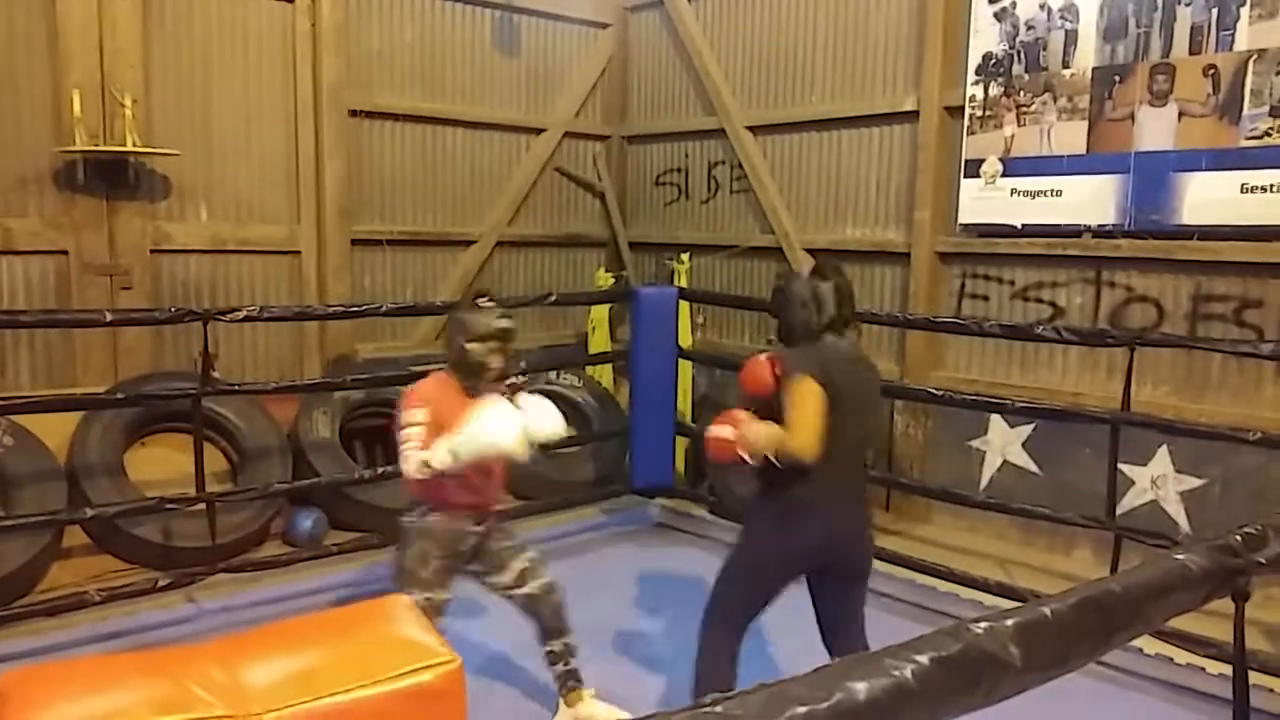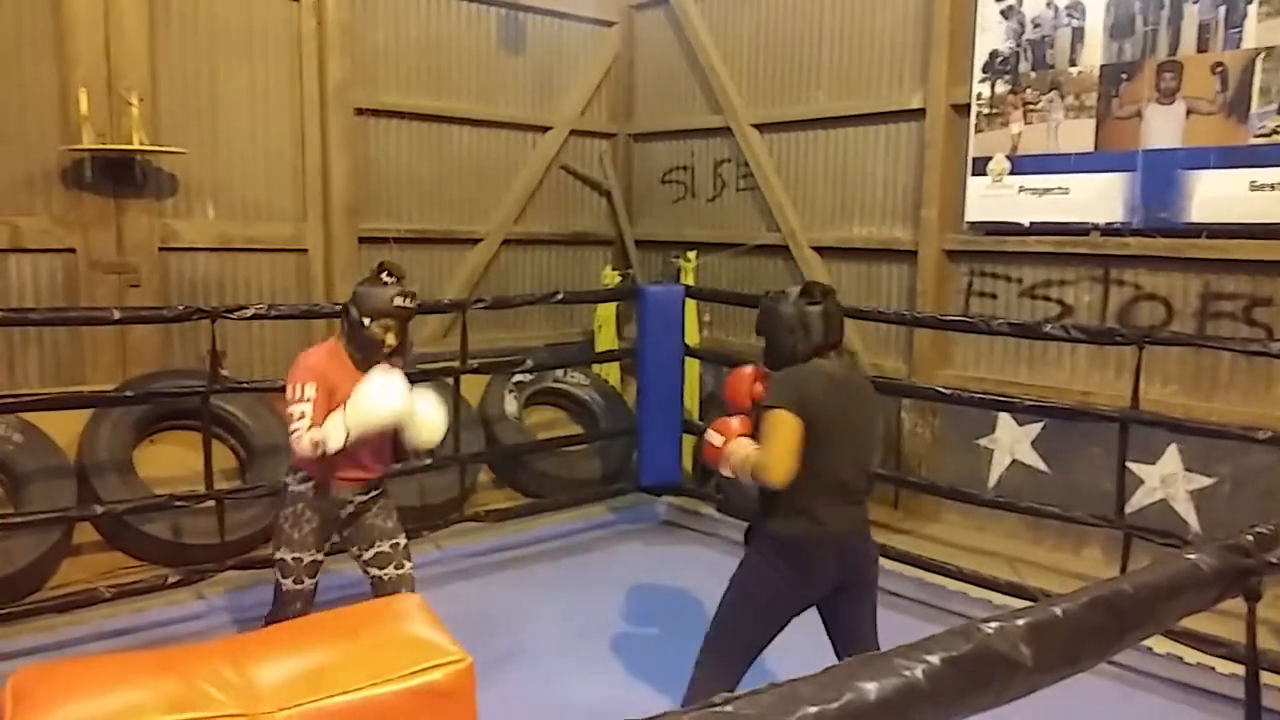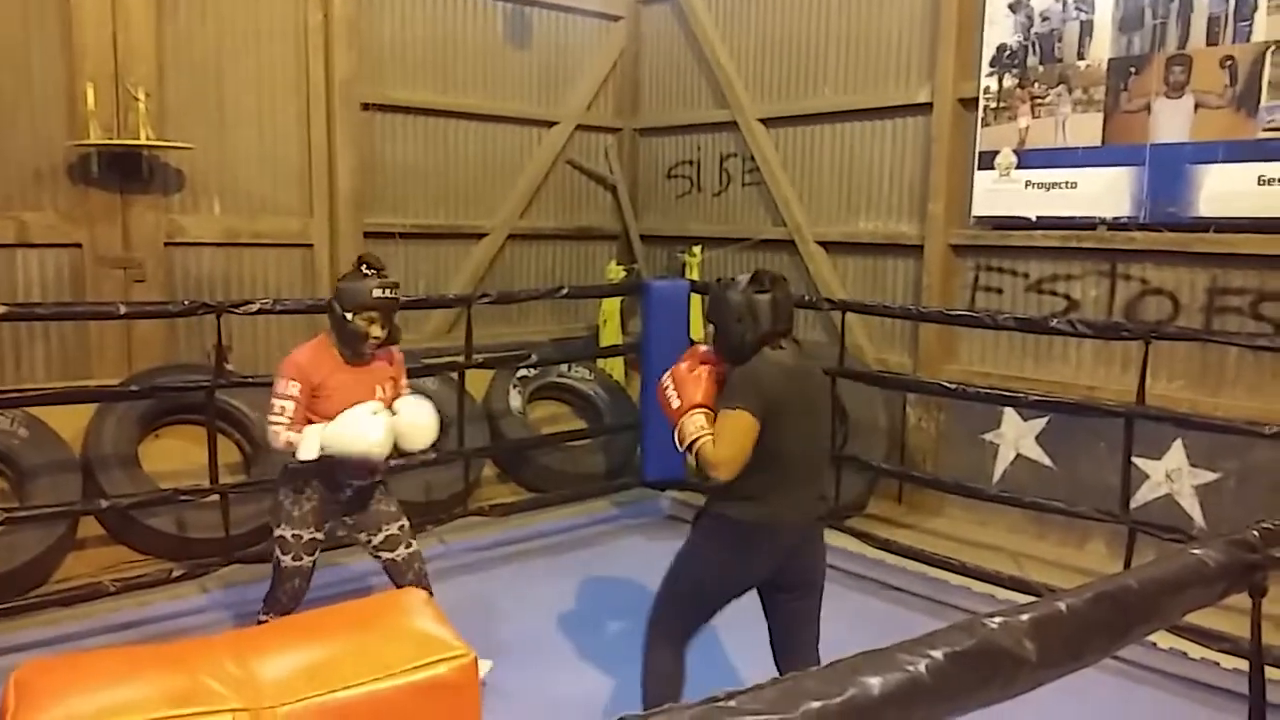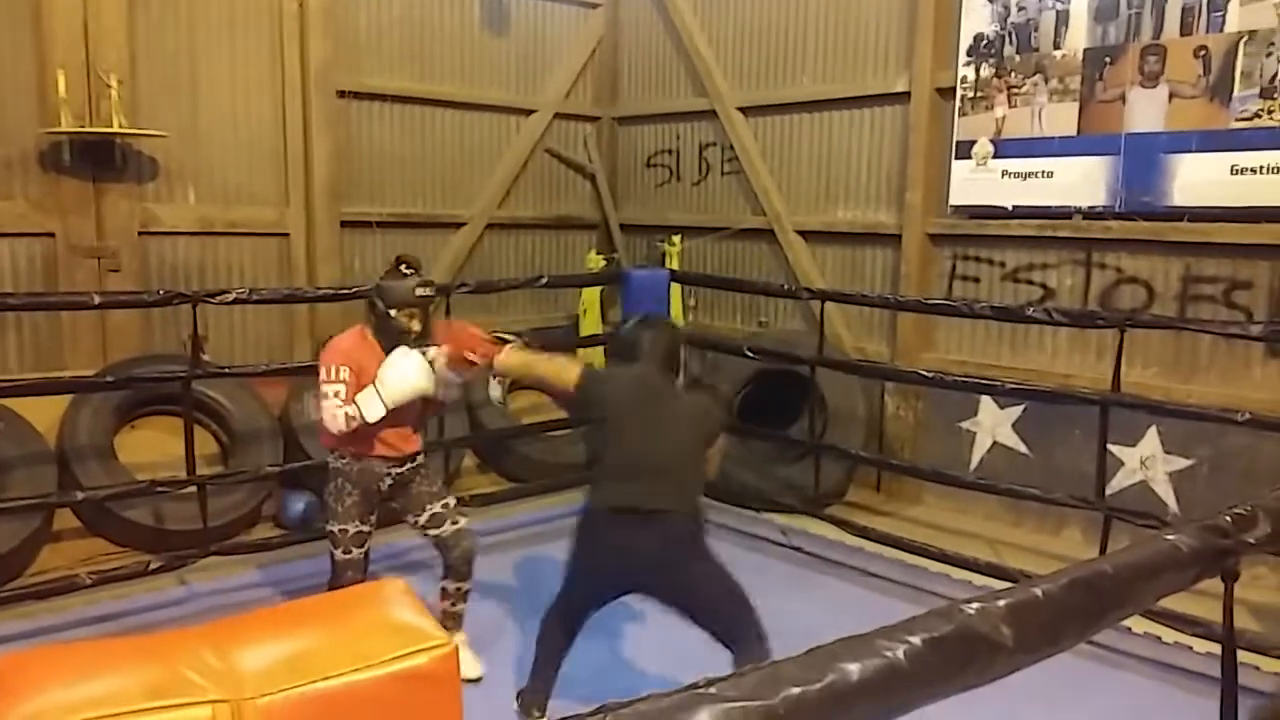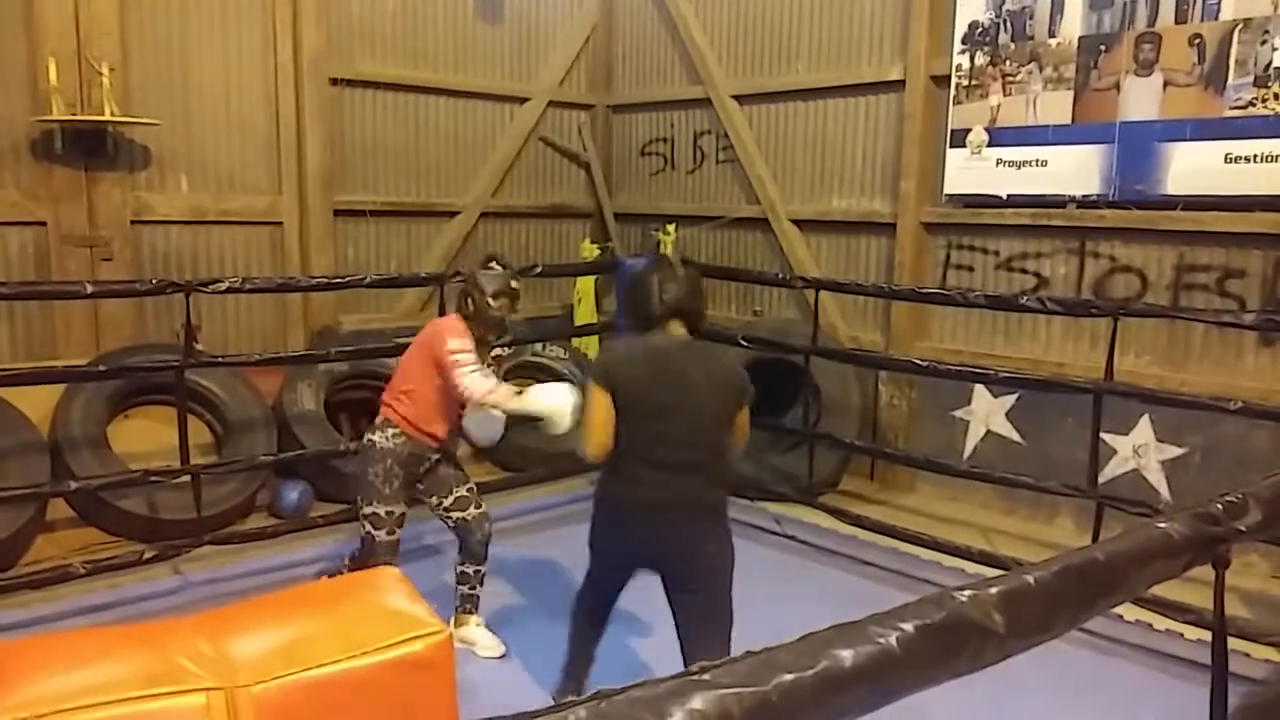
dt=0.5s
person 1, frame 1
left shoulder: (810, 361)
right shoulder: (862, 366)
left elbow: (801, 448)
left wrist: (753, 435)
left hip: (794, 517)
right hip: (848, 523)
left knee: (721, 626)
right knee: (849, 647)
person 1, frame 2
left shoulder: (791, 385)
right shoulder: (859, 385)
left elbow: (777, 473)
left wrist: (739, 453)
left hip: (791, 551)
right hip: (853, 548)
left knee: (719, 663)
person 1, frame 3
left shoulder: (751, 379)
right shoulder: (811, 374)
left elbow: (721, 467)
left wrist: (692, 413)
right wrist: (719, 394)
left hip: (737, 533)
right hip: (803, 537)
left knee: (665, 633)
right knee: (800, 662)
person 1, frame 4
left shoulder: (609, 383)
right shoulder: (704, 408)
left elbow: (526, 365)
left wrist: (503, 357)
left hip: (606, 536)
right hip: (675, 541)
left knee: (565, 613)
right knee: (749, 643)
person 1, frame 5
left shoulder: (616, 361)
right shoulder: (727, 370)
left elbow: (594, 447)
right elbow: (733, 445)
left hip: (623, 516)
right hip: (697, 523)
left knee: (596, 594)
right knee: (708, 656)
left ankle: (571, 693)
person 2, frame 1
left shoulder: (495, 395)
right shoulder: (424, 396)
left elbow: (508, 451)
right elbow: (414, 466)
left wrist: (530, 427)
right wrist: (466, 444)
left hip: (483, 526)
right hip: (432, 526)
left knee: (546, 601)
person 2, frame 2
left shoulder: (386, 363)
right shoulder: (314, 365)
right elbow: (303, 444)
left wrist: (415, 419)
right wrist: (355, 421)
left hip: (368, 496)
right hip: (313, 496)
left knee: (399, 592)
right knee: (292, 609)
person 2, frame 3
left shoulder: (389, 357)
right shoulder: (304, 363)
left elbow: (399, 407)
right elbow: (279, 434)
left wrist: (409, 419)
right wrist: (332, 443)
left hip: (365, 482)
right hip: (310, 482)
left knee: (411, 570)
right knee: (287, 591)
person 2, frame 4
left shoulder: (412, 351)
right shoulder: (343, 350)
left elbow: (423, 409)
right elbow: (335, 421)
left wrist: (447, 377)
right wrist: (385, 393)
left hip: (410, 466)
right hip: (356, 470)
left knee: (459, 544)
right knee: (349, 576)
left ankle: (450, 641)
person 2, frame 5
left shoulder: (472, 338)
right shoulder: (450, 332)
right elbow: (475, 390)
right wrist: (529, 402)
left hip: (436, 450)
right hip: (395, 447)
left knee: (477, 528)
right knee: (377, 552)
left ankle: (467, 623)
